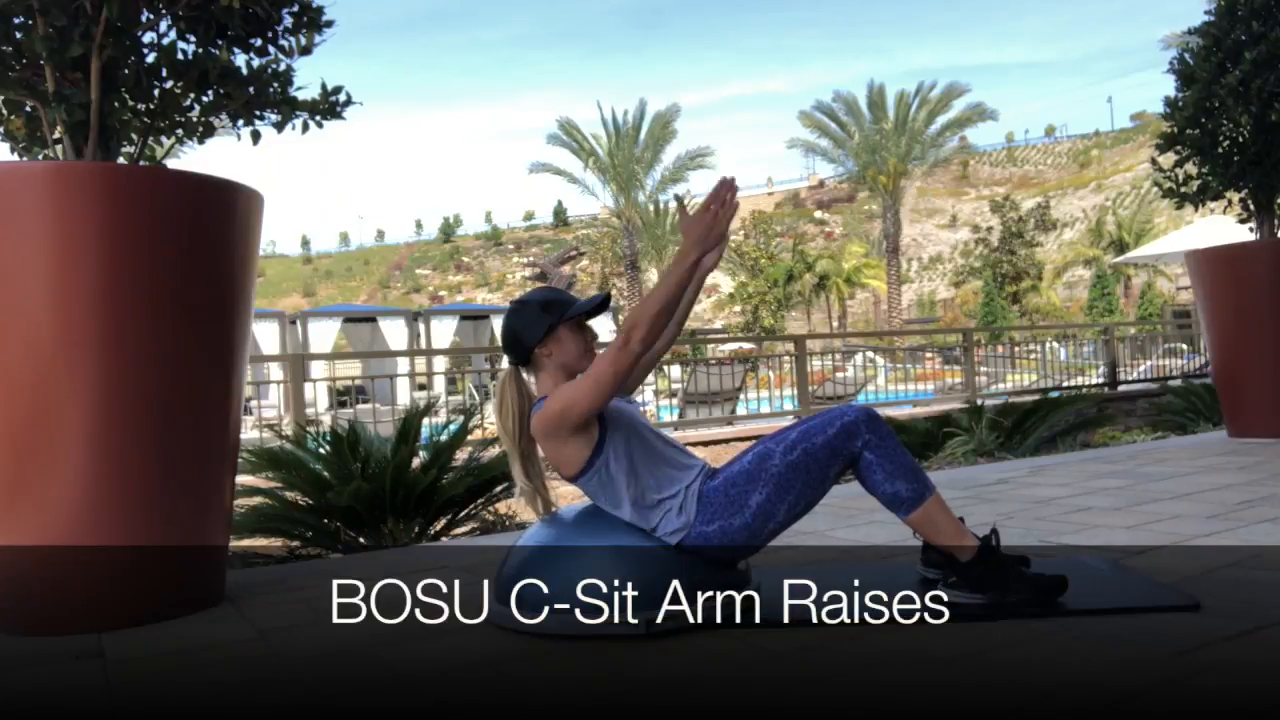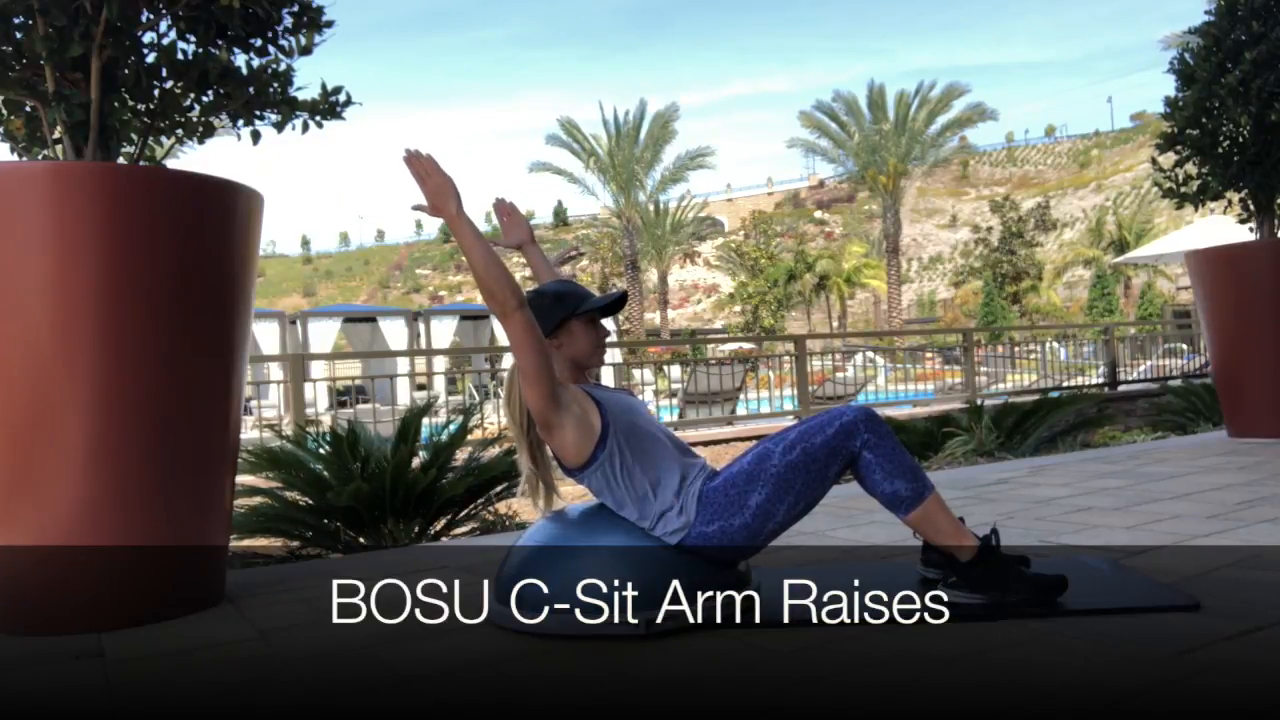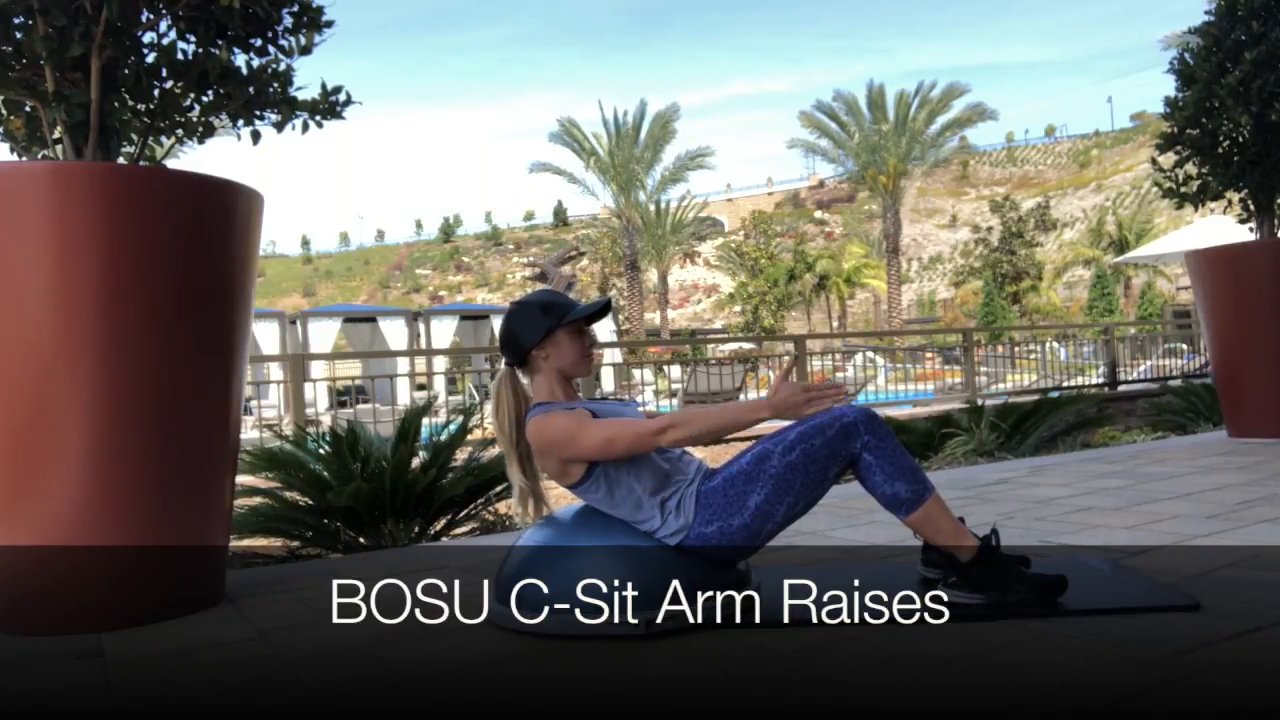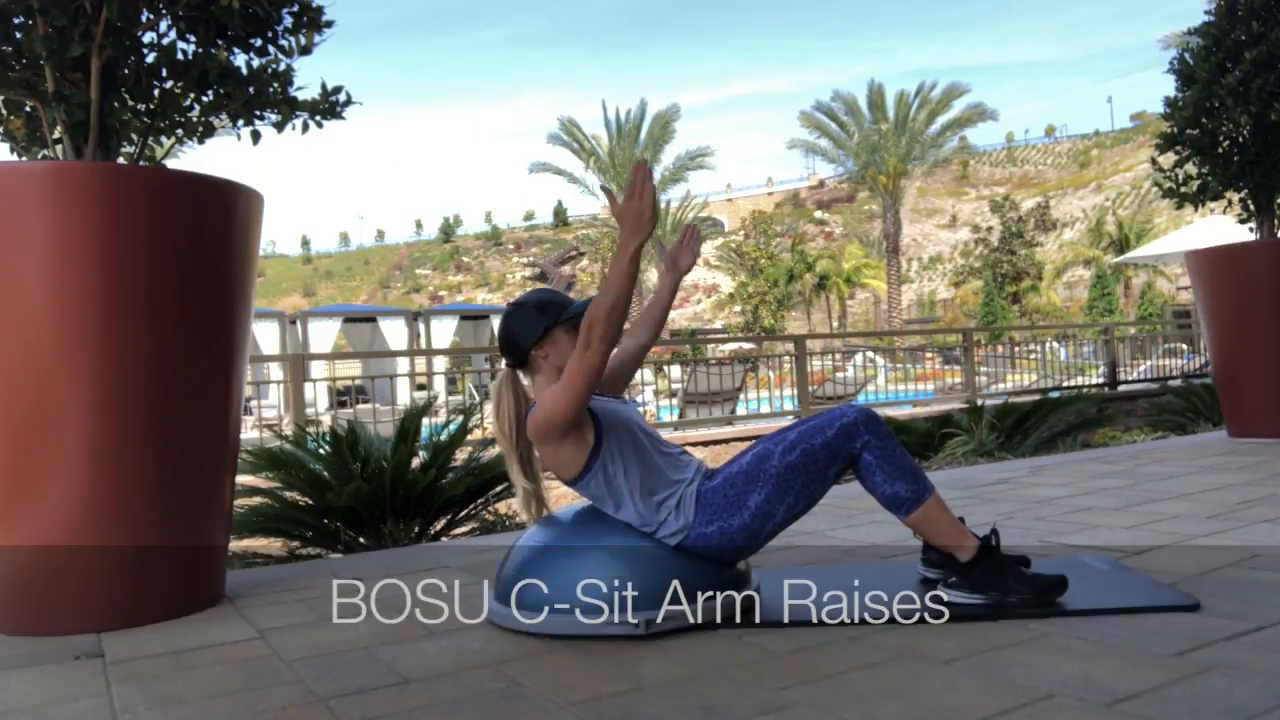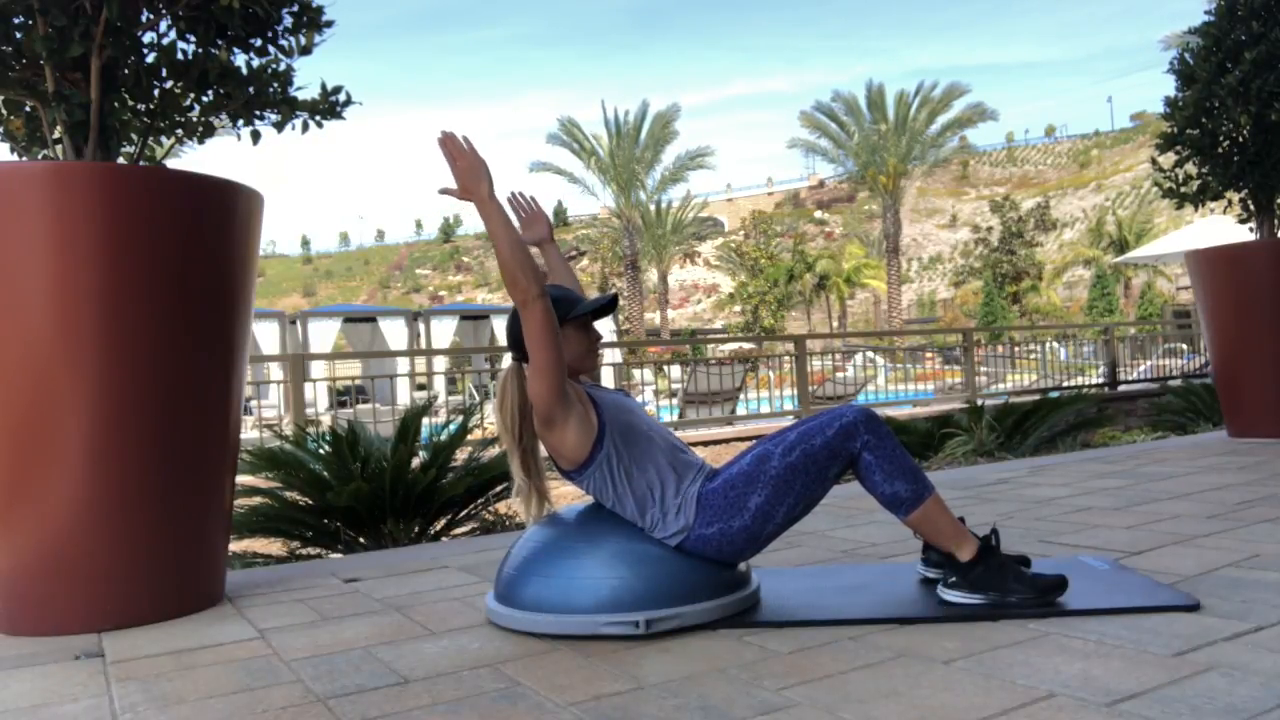
dt=1s
person 1, frame 1
left shoulder: (591, 398)
right shoulder: (554, 419)
left elbow: (656, 341)
right elbow: (630, 343)
left wrist: (701, 268)
right wrist: (688, 252)
left hip: (709, 510)
right hip: (702, 527)
left knee: (855, 427)
right knee: (858, 429)
left ankle: (953, 554)
right ankle: (972, 564)
person 1, frame 2
left shoulder: (581, 394)
right shoulder: (555, 408)
left elbow: (562, 308)
right elbow: (513, 310)
left wrist: (528, 245)
right wrist: (455, 214)
left hip: (709, 507)
right hip: (707, 521)
left knee: (852, 427)
right knee: (857, 427)
left ankle: (951, 551)
right ankle: (972, 563)
person 1, frame 3
left shoulder: (576, 411)
right shoulder: (549, 429)
left elbow: (675, 424)
right elbow: (658, 430)
left wrist: (764, 408)
right wrist: (766, 406)
left hip: (706, 499)
right hip: (702, 521)
left knee: (852, 427)
right knee: (856, 427)
left ankle: (951, 551)
right ankle: (973, 564)
person 1, frame 4
left shoulder: (585, 400)
right shoulder: (551, 420)
left elbow: (639, 343)
right elbow: (598, 340)
left wrist: (672, 274)
right wrist: (629, 242)
left hip: (709, 505)
right hip: (704, 527)
left knee: (852, 429)
right knee: (856, 430)
left ankle: (951, 552)
right ankle: (973, 567)
person 1, frame 5
left shoulder: (580, 397)
right shoulder: (554, 410)
left elbow: (570, 307)
right elbow: (532, 301)
left wrist: (547, 242)
right wrist: (484, 198)
left hip: (708, 501)
right hip: (705, 523)
left knee: (850, 427)
right knee: (855, 428)
left ankle: (948, 551)
right ankle: (973, 567)
